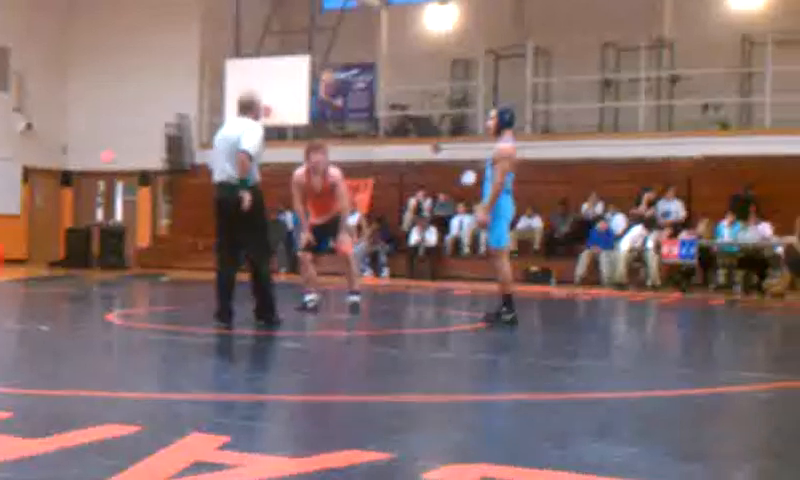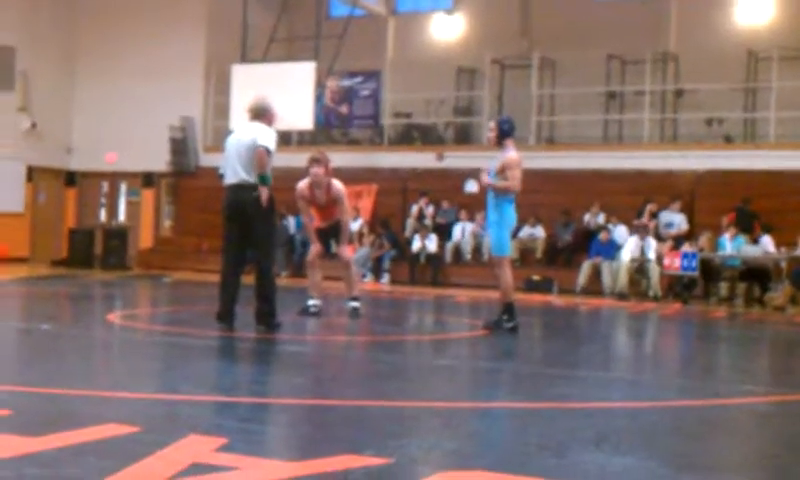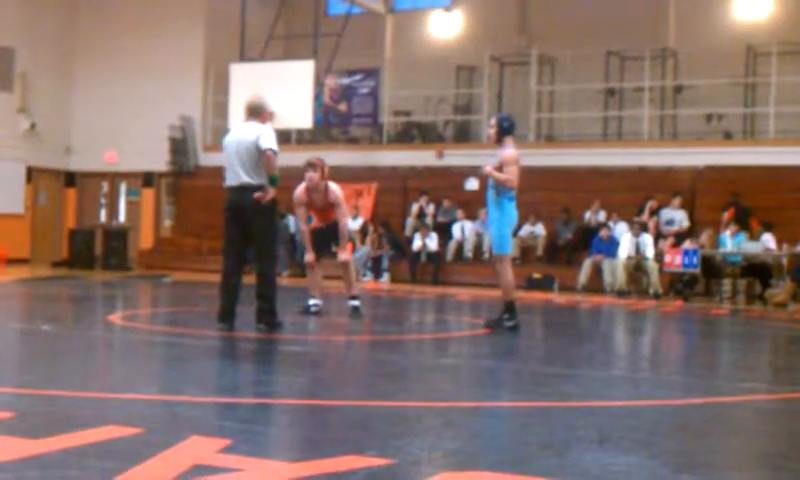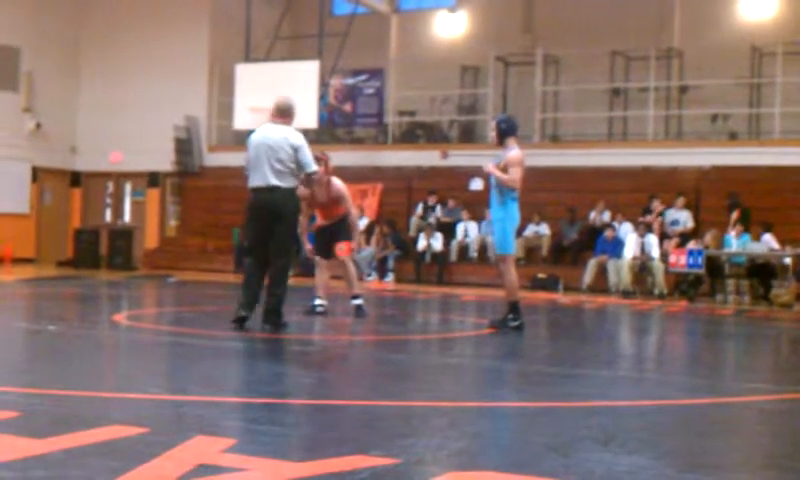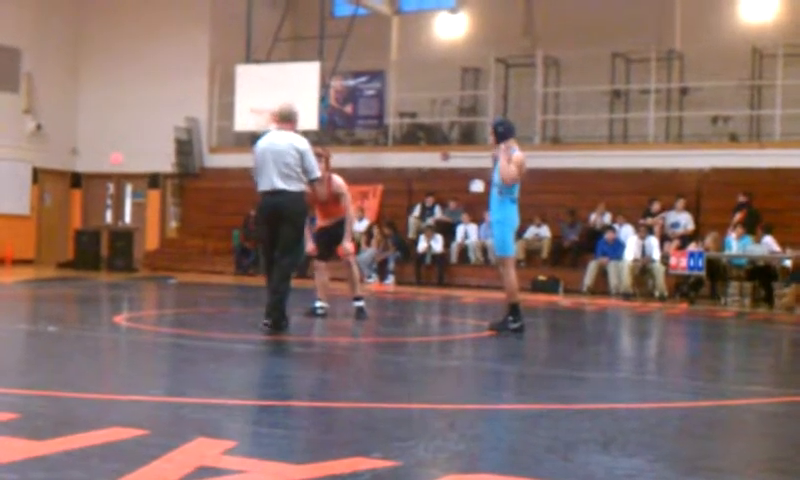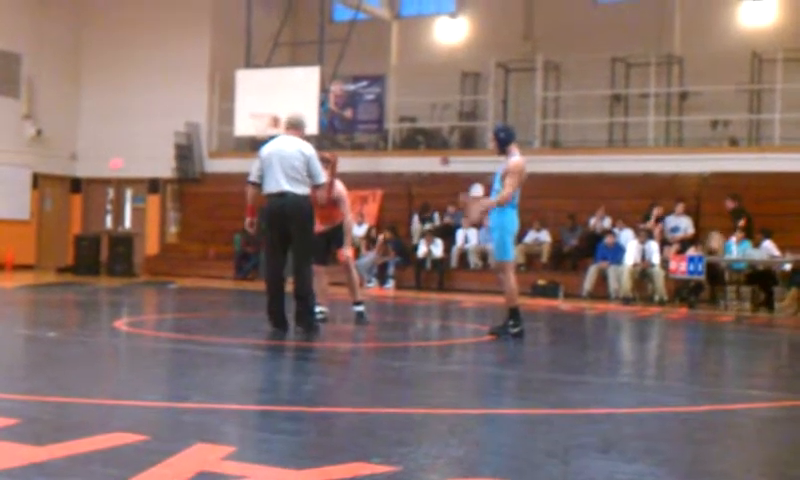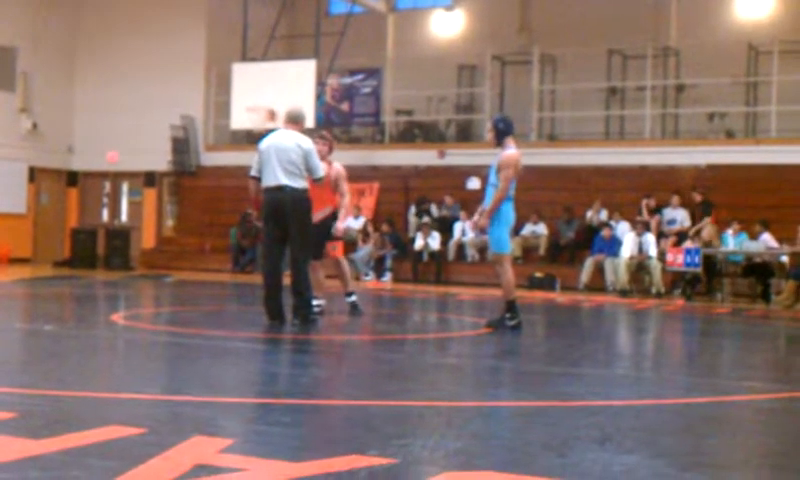
dt=0.7s
person 1, frame 1
left shoulder: (224, 129)
right shoulder: (253, 128)
left elbow: (214, 165)
right elbow: (244, 156)
left wrist: (224, 184)
right wrist: (245, 189)
left hip: (221, 192)
right hip: (243, 193)
left knee: (226, 256)
right knee: (258, 254)
left ankle: (224, 314)
right ankle: (265, 313)
person 1, frame 2
left shoulder: (234, 135)
right shoulder: (266, 132)
left elbow: (224, 170)
right elbow: (261, 152)
left wrist: (233, 189)
right wrist: (264, 184)
left hip: (232, 194)
right hip: (254, 195)
left knee: (232, 258)
right knee: (263, 258)
left ankle: (225, 316)
right ankle: (265, 318)
person 1, frame 3
left shoulder: (230, 135)
right shoulder: (263, 131)
right elbow: (269, 154)
right wrist: (272, 184)
left hip: (233, 195)
right hip: (258, 197)
left knee: (232, 258)
right knee: (265, 258)
left ankle: (225, 316)
right ankle: (266, 317)
person 1, frame 4
left shoulder: (254, 136)
right shoulder: (294, 137)
left elbow: (249, 170)
right elbow: (312, 173)
right wrist: (298, 179)
left hip: (257, 197)
right hip: (284, 198)
left knee: (254, 255)
right knee: (281, 258)
left ankle: (245, 306)
right ankle: (272, 316)
person 1, frame 5
left shoulder: (260, 143)
right shoulder: (299, 142)
left elbow: (256, 177)
right elbow: (314, 179)
right wrist: (320, 197)
left hip: (267, 201)
right hip: (292, 201)
left knee: (271, 257)
right knee: (287, 258)
left ankle: (276, 313)
right ankle: (274, 314)
person 1, frame 6
left shoulder: (266, 148)
right shoulder: (305, 148)
left elbow: (253, 184)
right elbow: (319, 185)
left wrist: (250, 213)
left hip: (273, 205)
right hip: (299, 204)
left knee: (274, 263)
right knee: (302, 262)
left ankle: (278, 320)
right ankle: (305, 319)
person 1, frame 7
left shoulder: (265, 142)
right shoulder: (304, 142)
left elbow: (254, 179)
right elbow: (318, 178)
left wrist: (256, 206)
left hip: (271, 198)
right hip: (296, 198)
left knee: (272, 255)
right knee: (299, 255)
left ankle: (275, 312)
right ankle: (302, 311)
person 2, frame 1
left shoulder: (504, 147)
right shoulder: (503, 146)
left elbow: (499, 183)
left wrist: (486, 211)
right wrist: (483, 206)
left hip: (498, 207)
right hip: (495, 207)
left knee: (500, 256)
right knee: (499, 257)
left ankle: (509, 309)
right ankle: (505, 307)
person 2, frame 2
left shoulder: (511, 156)
right shoulder: (504, 156)
left elbow: (515, 186)
left wrist: (490, 183)
right wrist: (489, 181)
left hip: (501, 214)
right hip: (495, 214)
left knee: (502, 264)
right knee: (499, 265)
left ankle: (509, 317)
right ankle: (506, 315)
person 2, frame 3
left shoulder: (509, 153)
right shoulder: (503, 153)
left elbow: (512, 182)
left wrist: (491, 172)
right wrist: (491, 173)
left hip: (503, 212)
right hip: (497, 211)
left knee: (503, 262)
right knee: (500, 263)
left ankle: (510, 315)
right ankle: (508, 313)
person 2, frame 4
left shoulder: (514, 154)
right shoulder: (506, 154)
left elbow: (514, 183)
left wrist: (493, 171)
right wrist: (494, 170)
left hip: (506, 213)
right hip: (500, 212)
left knee: (507, 262)
right knee: (503, 263)
left ankle: (515, 314)
right ankle: (512, 313)
person 2, frame 5
left shoulder: (516, 156)
right shoulder: (507, 155)
left elbow: (507, 179)
left wrist: (503, 156)
right wrist: (498, 159)
left hip: (505, 215)
right hip: (499, 214)
left knee: (507, 265)
right knee: (504, 265)
left ankle: (515, 317)
right ankle: (512, 315)
person 2, frame 6
left shoulder: (516, 162)
right shoulder: (509, 162)
left elbow: (507, 195)
left wrist: (482, 206)
right wrist: (482, 203)
left hip: (505, 220)
right hip: (500, 220)
left knee: (506, 269)
right knee: (504, 270)
left ankle: (515, 322)
right ankle: (512, 320)
person 2, frame 7
left shoulder: (510, 155)
right shoulder: (504, 155)
left elbow: (503, 190)
left wrist: (486, 216)
right wrist: (480, 212)
left hip: (499, 215)
right hip: (495, 214)
left knee: (503, 262)
right knee: (501, 263)
left ankle: (512, 315)
right ankle: (509, 313)
person 3, frame 1
left shoulder: (334, 174)
right shoulder: (299, 176)
left elbow: (344, 203)
right elbow: (298, 204)
left wrist: (343, 231)
right wrist: (305, 230)
left hip: (334, 218)
right hip: (315, 219)
left knee: (346, 253)
right knee: (304, 256)
left ankle: (354, 296)
right ankle: (311, 297)
person 3, frame 2
left shoulder: (337, 188)
right shoulder: (302, 188)
left elbow: (345, 217)
right elbow: (306, 217)
left wrist: (343, 244)
right wrist: (314, 242)
left hip: (338, 223)
right hip: (320, 224)
left knee: (346, 259)
right knee: (311, 259)
left ankle: (354, 302)
right ankle: (314, 302)
person 3, frame 3
left shoulder: (334, 191)
right shoulder: (299, 194)
left elbow: (343, 221)
right elbow: (302, 224)
left wrist: (344, 250)
right wrist: (308, 251)
left hip: (336, 224)
right hip: (319, 225)
left knee: (345, 260)
right knee: (311, 260)
left ankle: (354, 301)
right ankle: (315, 301)
person 3, frame 4
left shoulder: (337, 186)
right shoulder: (304, 190)
left elbow: (352, 212)
right elbow: (303, 216)
left wrist: (355, 239)
right wrist: (305, 242)
left hip: (342, 222)
right hip: (323, 224)
left knee: (345, 258)
right knee: (320, 262)
left ankle: (357, 301)
right ankle: (320, 302)
person 3, frame 5
left shoulder: (337, 183)
left elbow: (349, 211)
left wrist: (347, 239)
right wrist: (308, 240)
left hip: (341, 223)
right hip: (322, 226)
left knee: (348, 259)
right knee: (319, 263)
left ankle: (359, 303)
right ankle: (321, 304)
person 3, frame 6
left shoulder: (338, 188)
left elbow: (347, 217)
left wrist: (347, 246)
left hip: (338, 227)
right hip: (320, 229)
left knee: (347, 264)
right knee: (318, 268)
left ankle: (358, 307)
right ankle: (321, 308)
person 3, frame 7
left shoulder: (336, 169)
left elbow: (345, 196)
left wrist: (341, 220)
left hip: (330, 218)
right hip: (310, 220)
left knee: (337, 257)
right knee: (314, 261)
left ankle: (351, 297)
right ankle: (318, 300)
